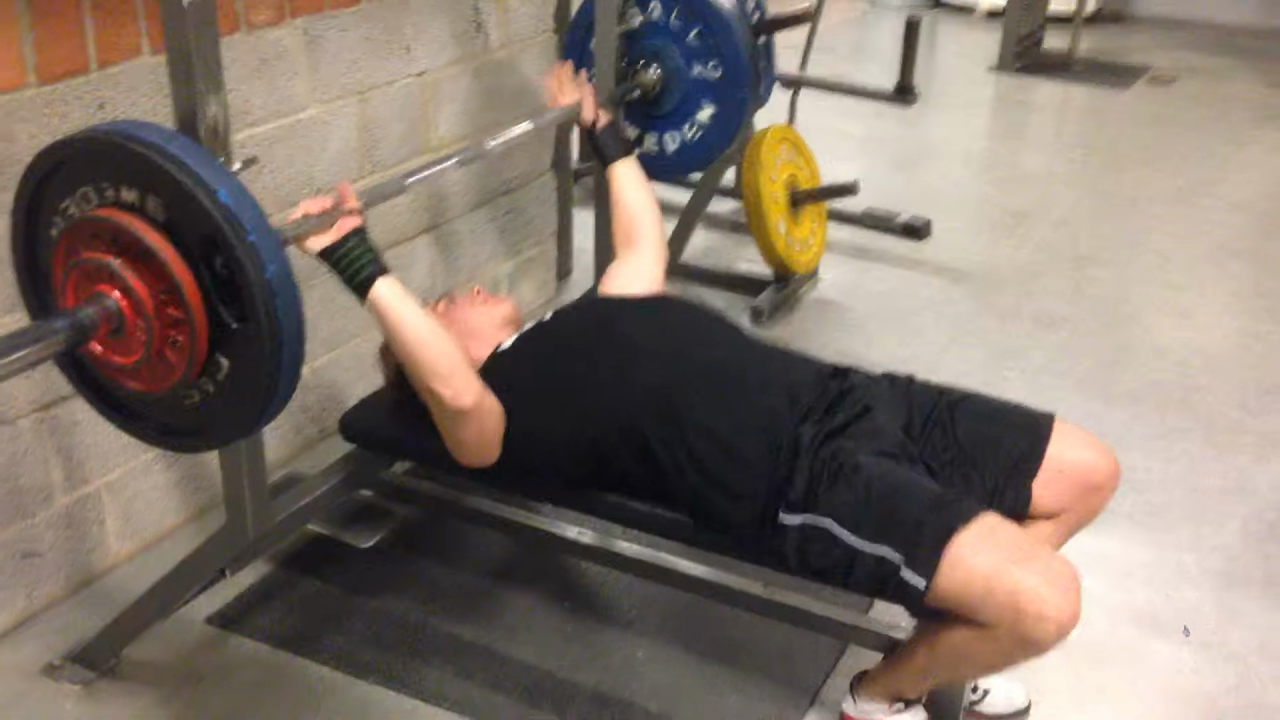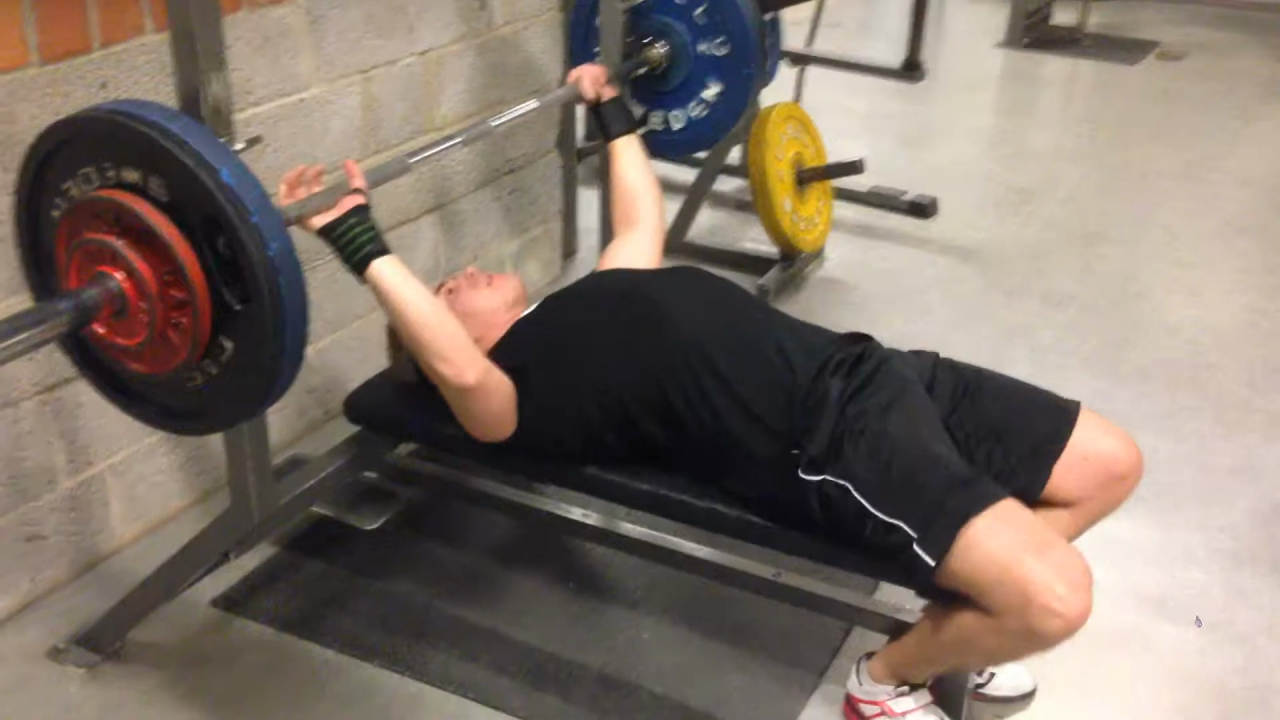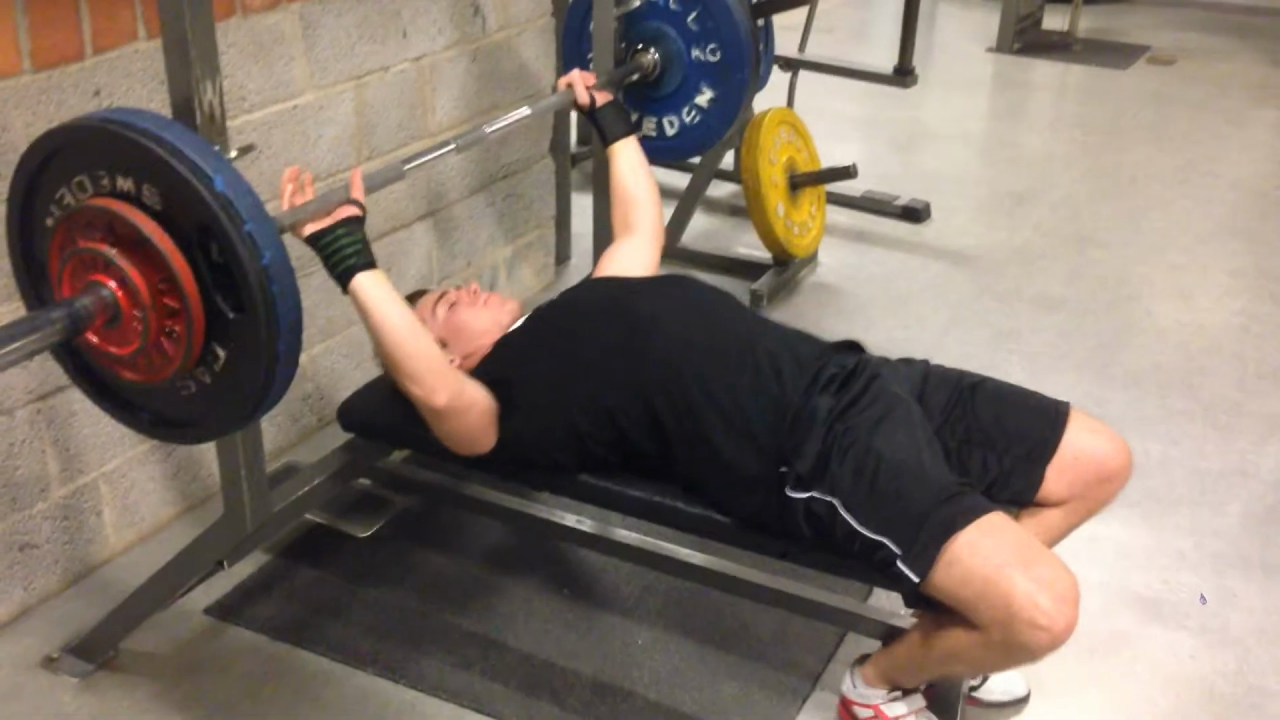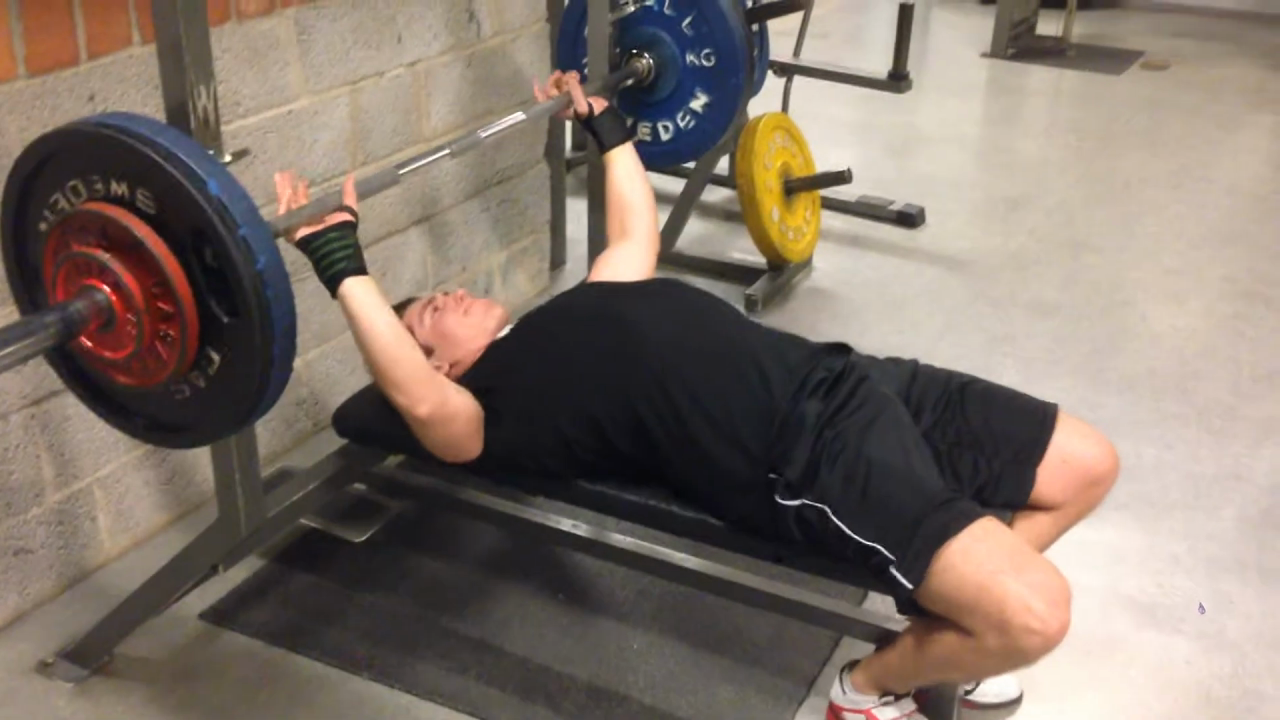
dt=0.3s
person 1, frame 1
left shoulder: (578, 323)
right shoulder: (497, 412)
left elbow: (641, 247)
right elbow: (454, 393)
left wrist: (604, 139)
right wrist: (363, 270)
left hip: (842, 400)
right hip: (806, 478)
left knee: (1088, 475)
right knee: (1042, 608)
left ankle: (948, 636)
person 1, frame 2
left shoulder: (584, 304)
right shoulder: (513, 391)
left elbow: (642, 222)
right elbow: (458, 370)
left wrist: (611, 114)
right wrist: (362, 247)
left hip: (859, 372)
right hip: (823, 441)
left knee: (1111, 464)
right knee: (1052, 600)
left ankle: (949, 620)
person 1, frame 3
left shoulder: (576, 314)
right shoulder: (501, 402)
left elbow: (641, 228)
right elbow: (434, 392)
left wrist: (608, 116)
right wrist: (349, 258)
left hip: (848, 381)
right hip: (814, 455)
left knee: (1101, 462)
right knee: (1037, 614)
left ankle: (946, 613)
person 1, frame 4
left shoulder: (569, 317)
right shoulder: (492, 408)
left elbow: (636, 238)
right elbow: (418, 402)
left wrist: (600, 122)
right wrist: (337, 262)
left hip: (842, 384)
right hip: (803, 459)
left knee: (1087, 466)
right knee: (1030, 619)
left ankle: (945, 626)
